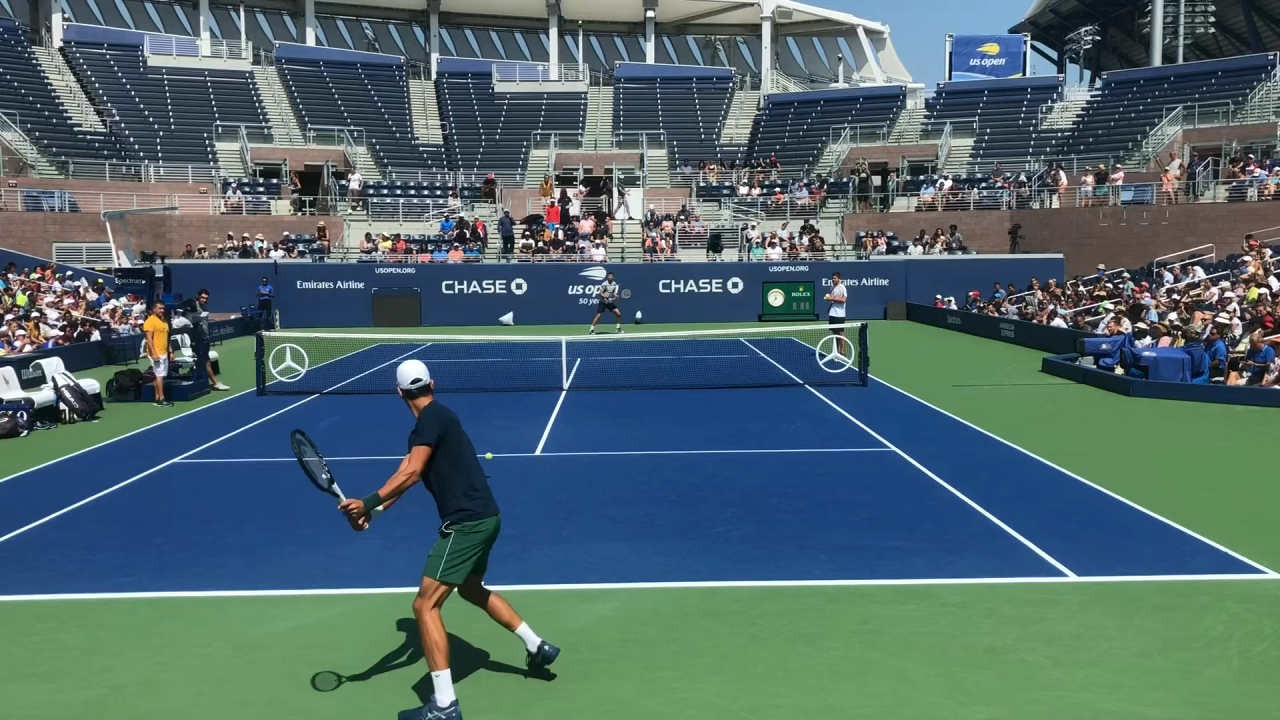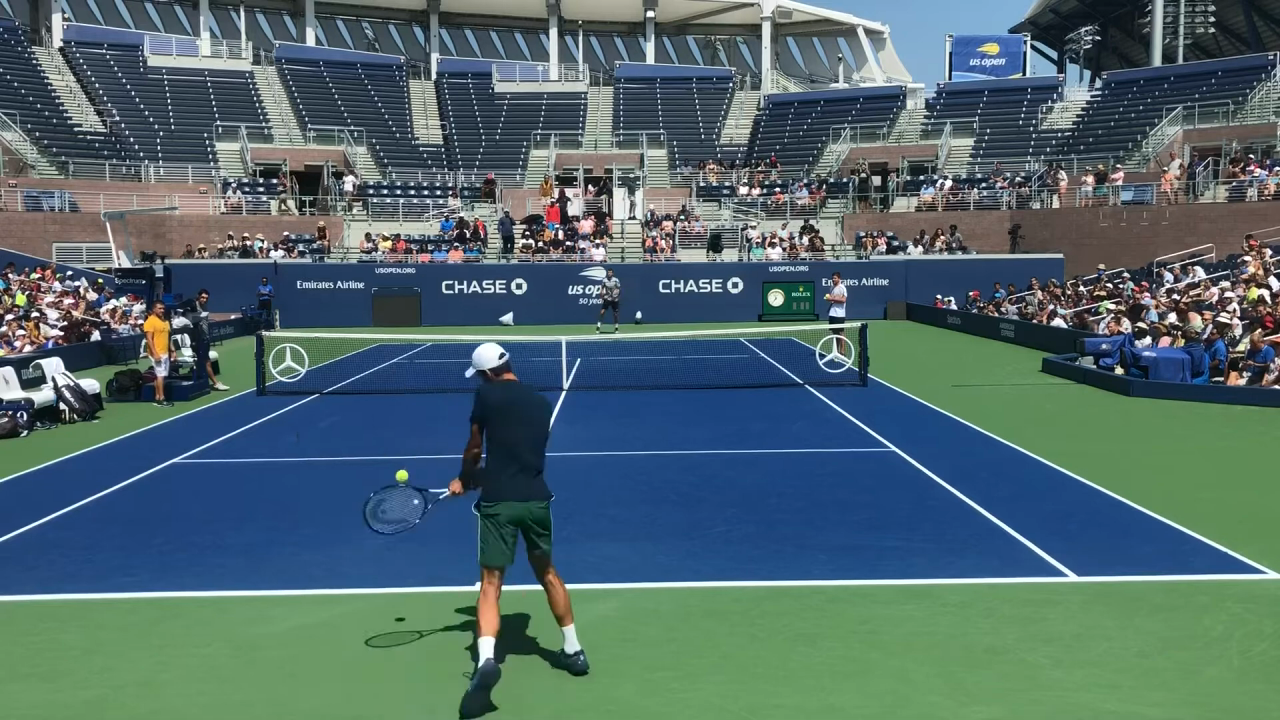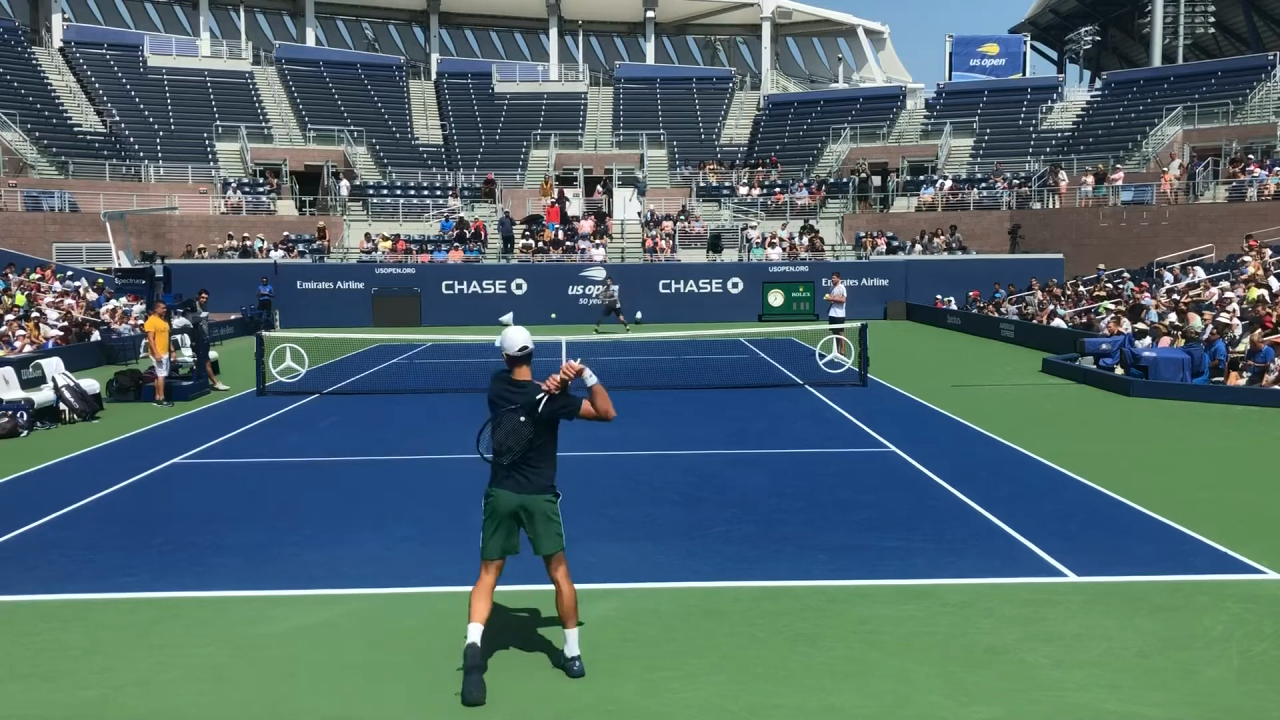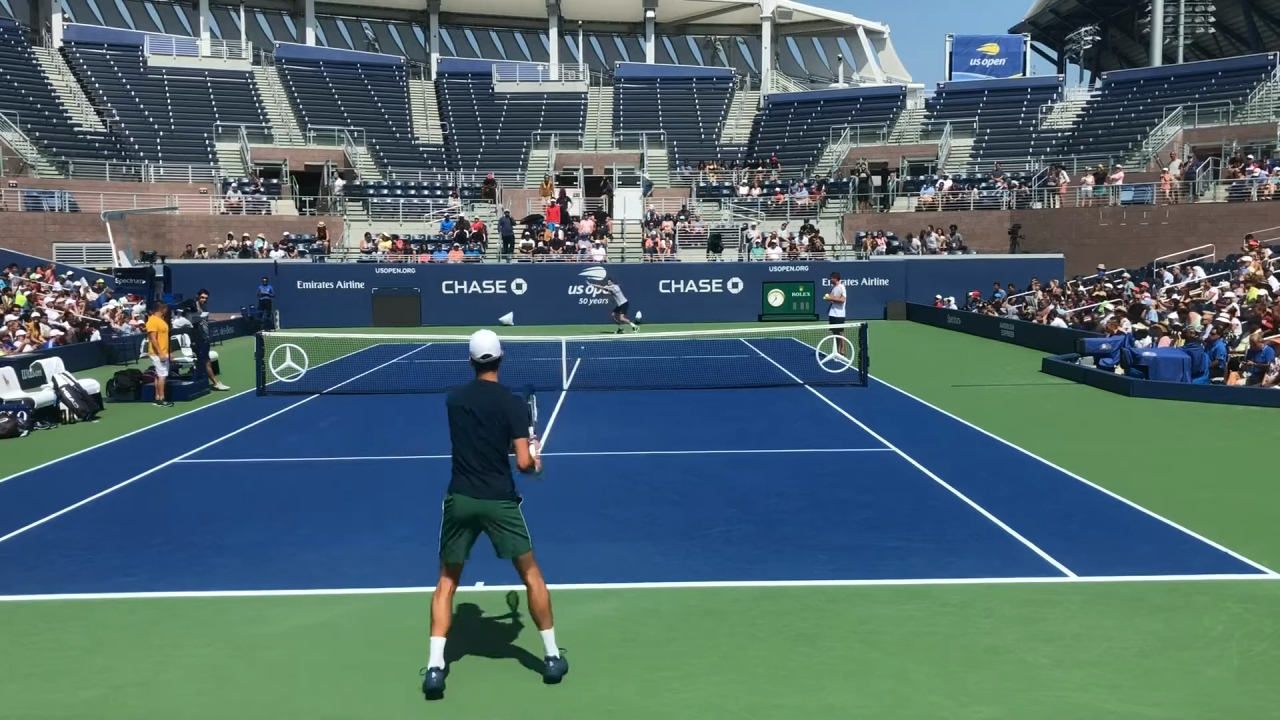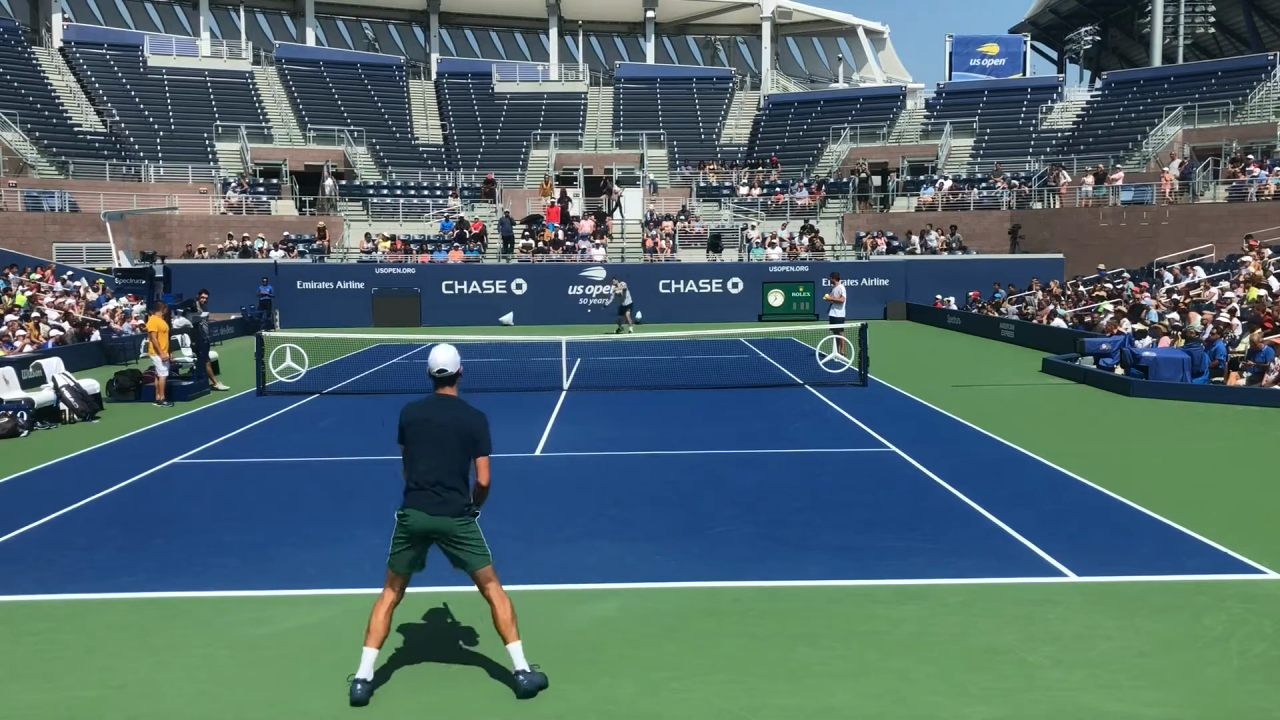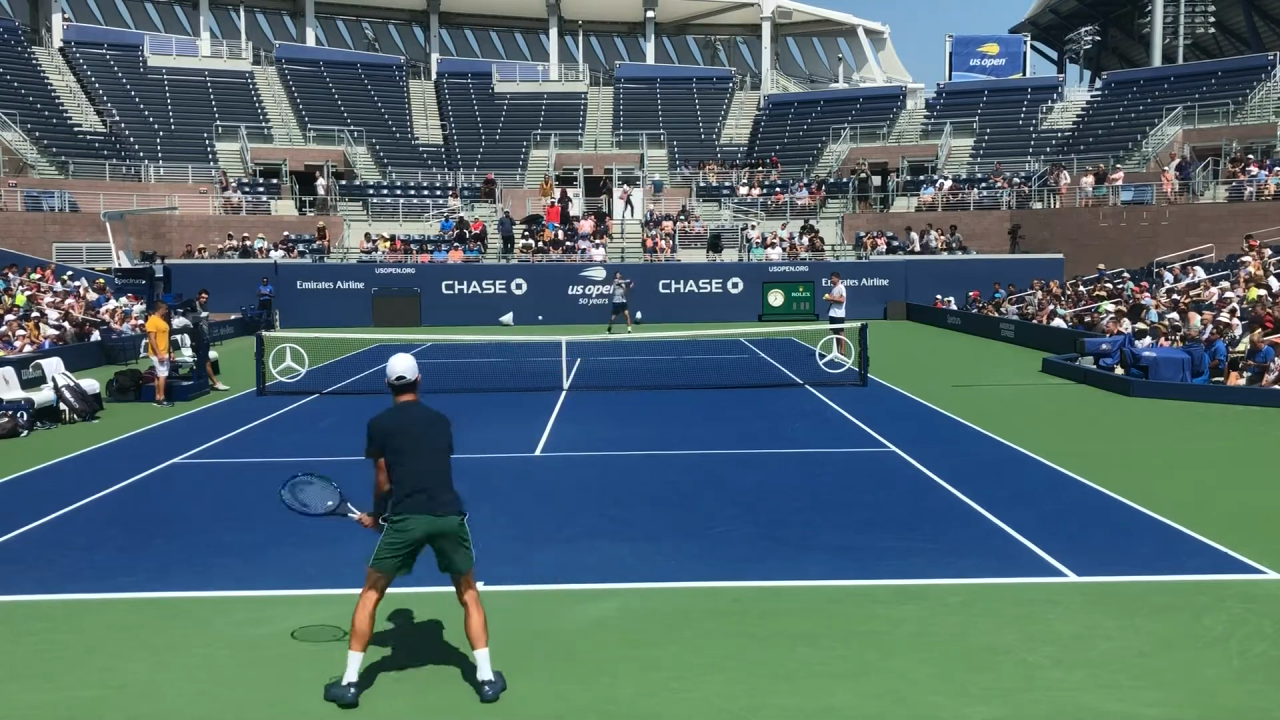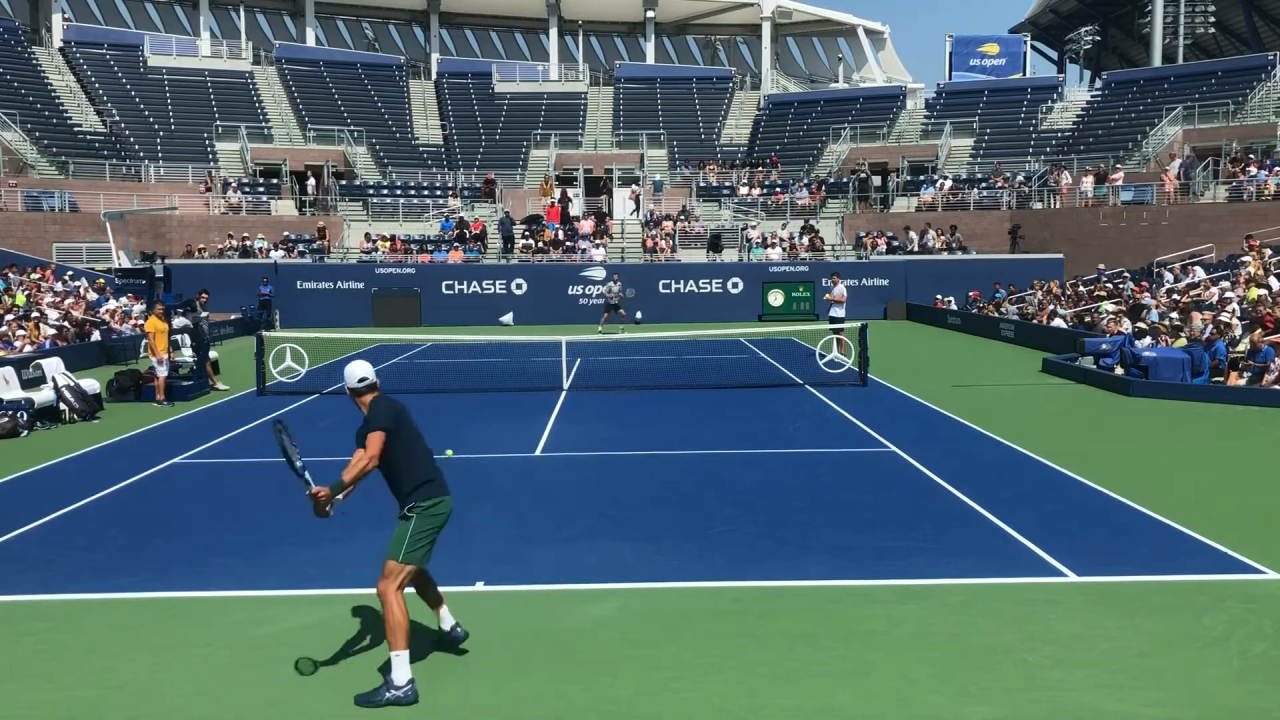
dt=0.4s
person 1, frame 1
left shoulder: (433, 417)
right shoulder: (427, 424)
left elbow: (411, 473)
right elbow: (404, 478)
left wrist: (368, 502)
right wrist: (368, 509)
left hip: (466, 524)
right hip: (482, 518)
left knee: (425, 605)
right knee: (473, 591)
right ankle: (537, 646)
person 1, frame 2
left shoulder: (485, 395)
right shoulder: (538, 399)
left elbow: (473, 452)
left wrist: (465, 479)
right wrist: (471, 480)
left hip: (499, 504)
right hip: (536, 500)
left knee: (489, 588)
right knee: (548, 575)
left ankle: (486, 661)
right ankle: (573, 651)
person 1, frame 3
left shoulder: (496, 383)
right shoulder: (553, 398)
right elbow: (606, 413)
left wrist: (556, 379)
right wrist: (586, 373)
left hip: (501, 495)
right hip: (541, 496)
left knee: (488, 577)
right knee: (560, 574)
left ankle: (473, 644)
right ankle: (572, 655)
person 1, frame 4
left shoulder: (454, 399)
right shoulder: (512, 403)
right elbow: (525, 464)
right wrist: (533, 454)
left hip: (460, 500)
right hip: (501, 502)
left knee: (446, 583)
right knee: (531, 576)
left ankle: (436, 667)
right ankle: (552, 656)
person 1, frame 5
left shoulder: (408, 413)
right shoulder: (475, 419)
left elbow: (407, 469)
right elbow: (483, 481)
right wrist: (472, 507)
left hip: (413, 515)
right hip: (456, 517)
left knee: (390, 594)
right knee: (493, 590)
left ankle: (363, 679)
right ankle: (522, 671)
person 1, frame 6
left shoulder: (380, 423)
right shoulder: (441, 420)
left elbow: (384, 484)
left wrist: (377, 515)
left hip: (409, 519)
right hip: (451, 516)
left knee: (370, 592)
right knee: (468, 593)
left ankle: (349, 682)
right ankle: (486, 679)
person 1, frame 7
left shoulder: (383, 407)
right shoulder: (366, 428)
left elbow: (370, 459)
right elbow: (355, 468)
left wrist: (332, 491)
right wrist: (328, 495)
left hip: (427, 504)
right hip: (428, 501)
left knee: (389, 587)
right knee: (411, 568)
left ankle: (400, 683)
right ankle: (451, 627)
